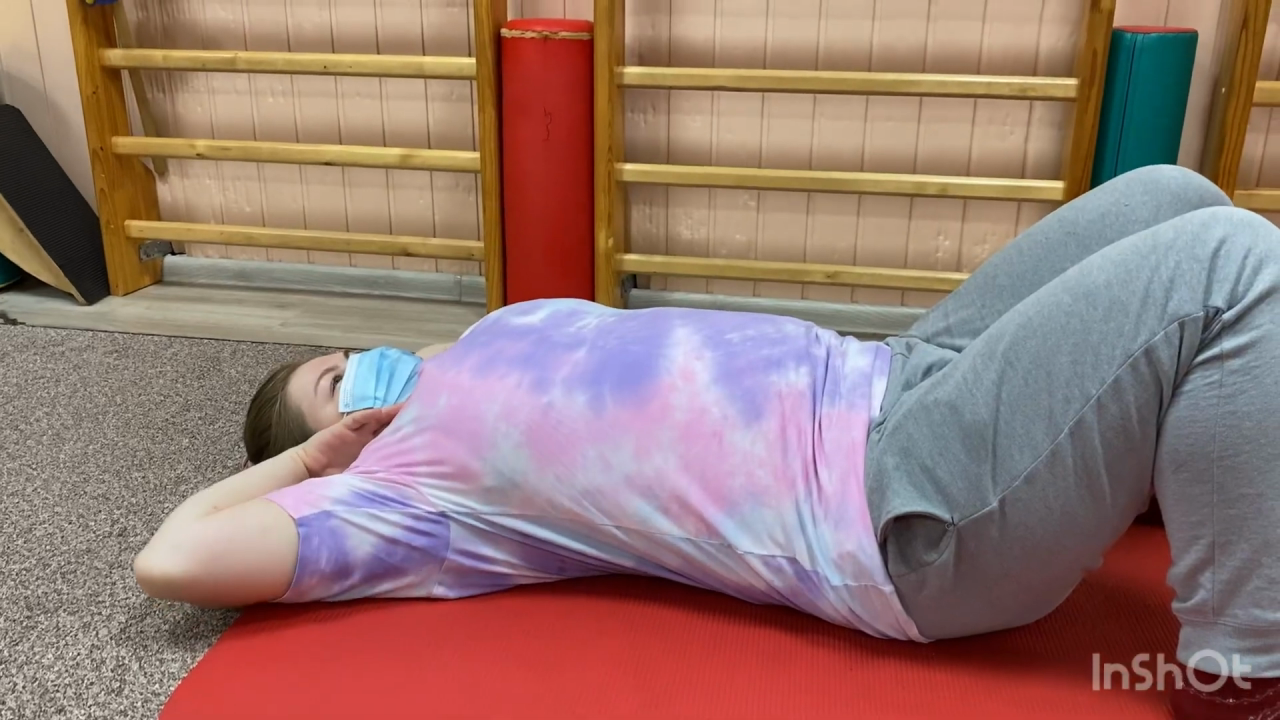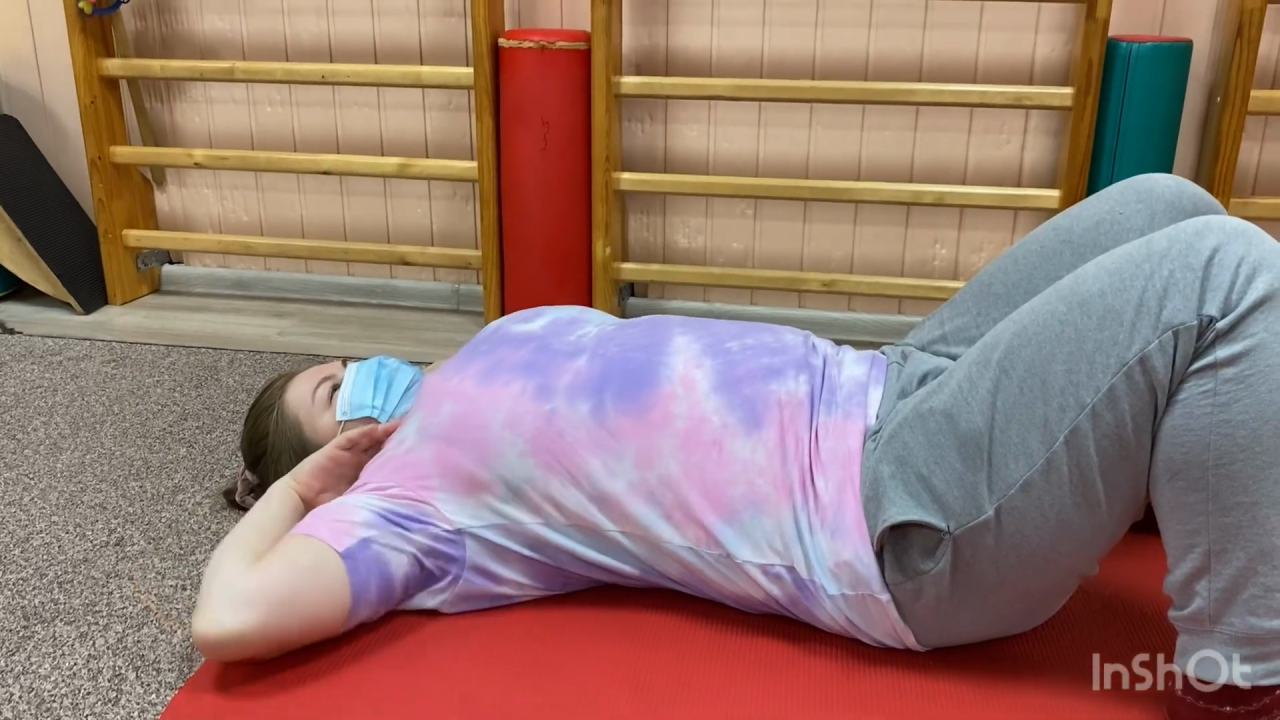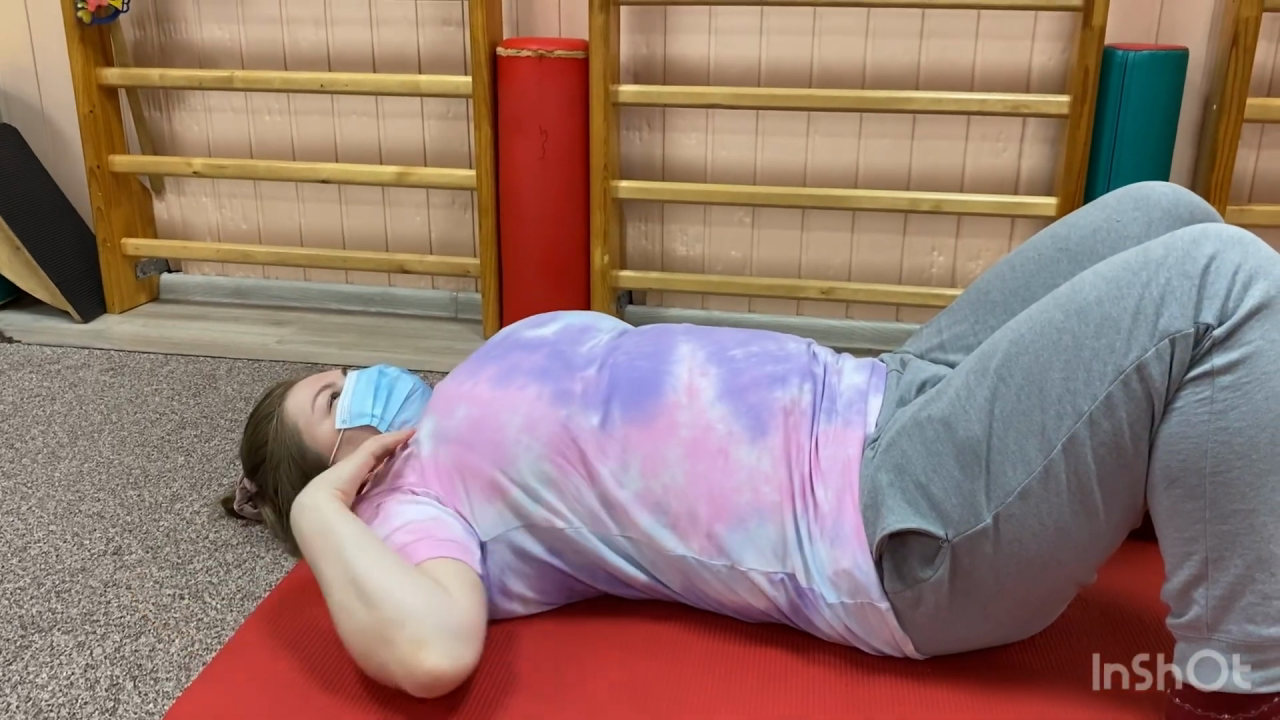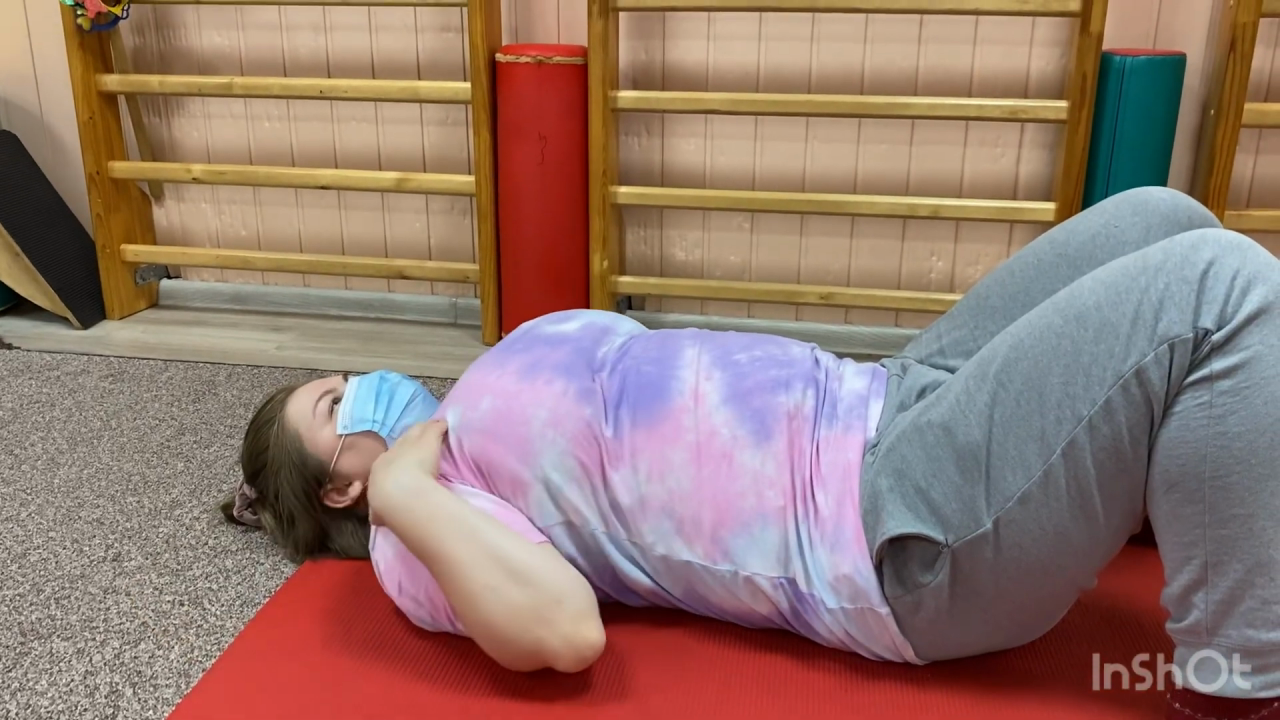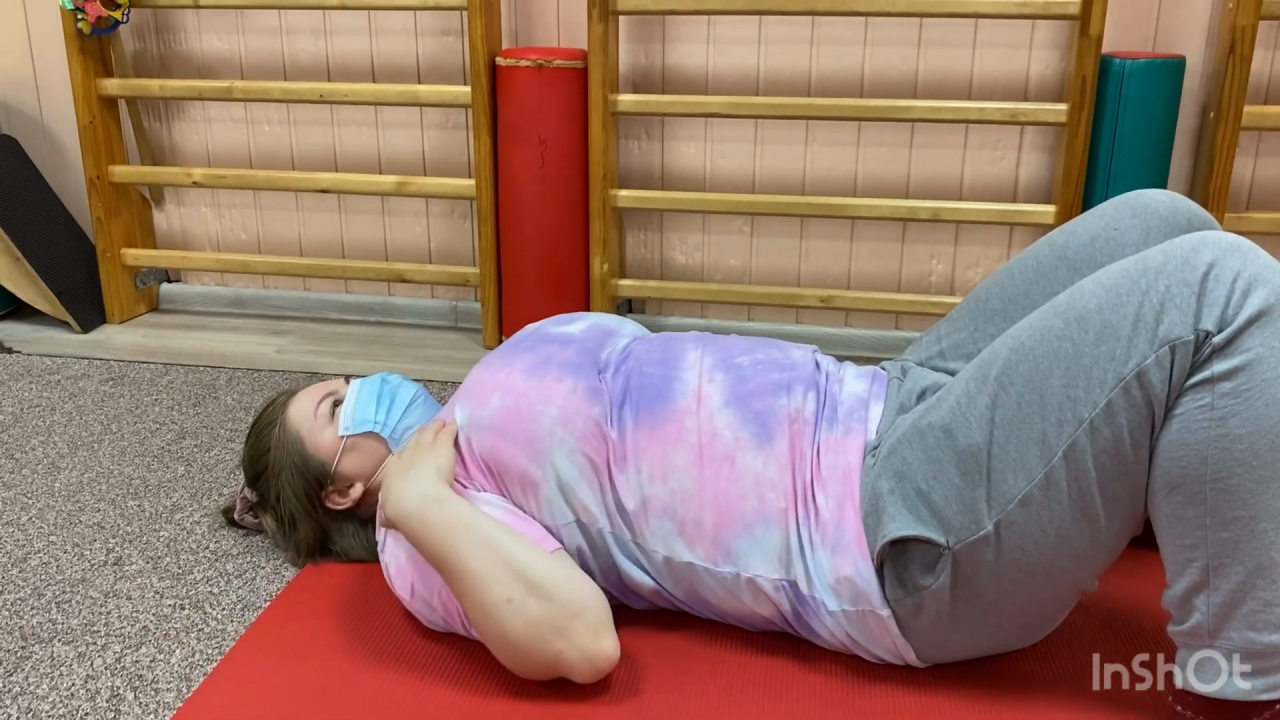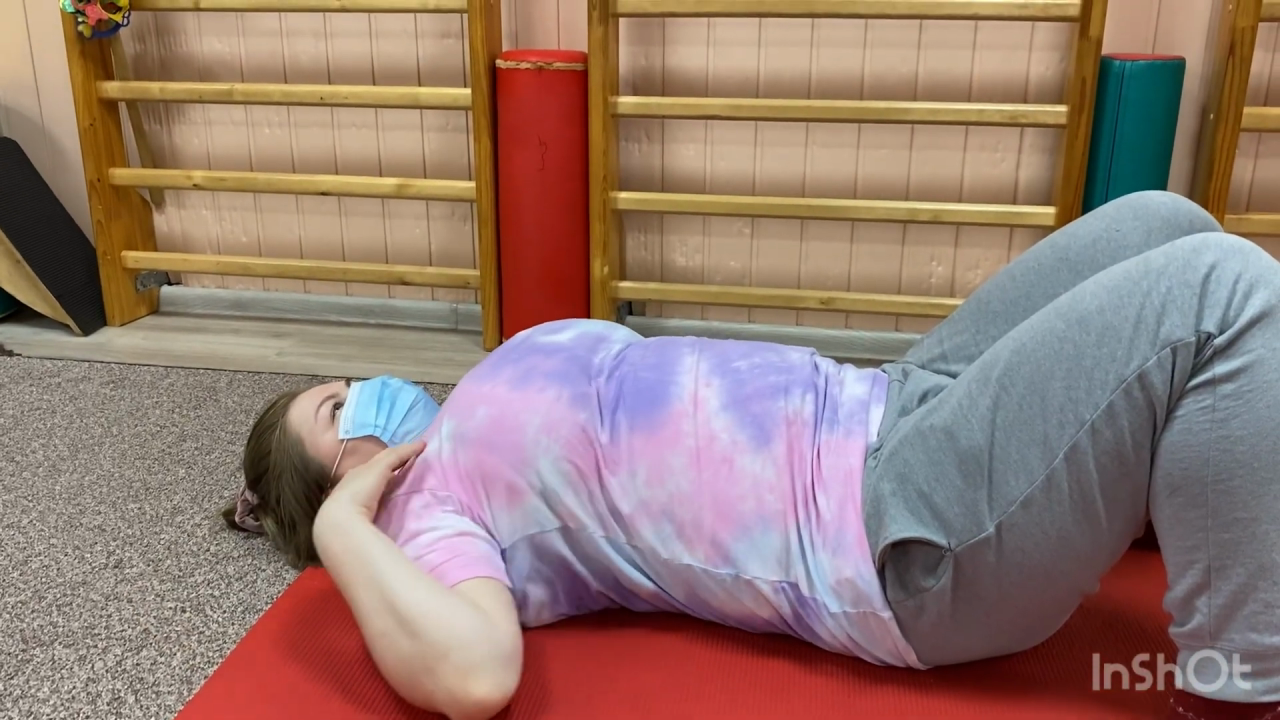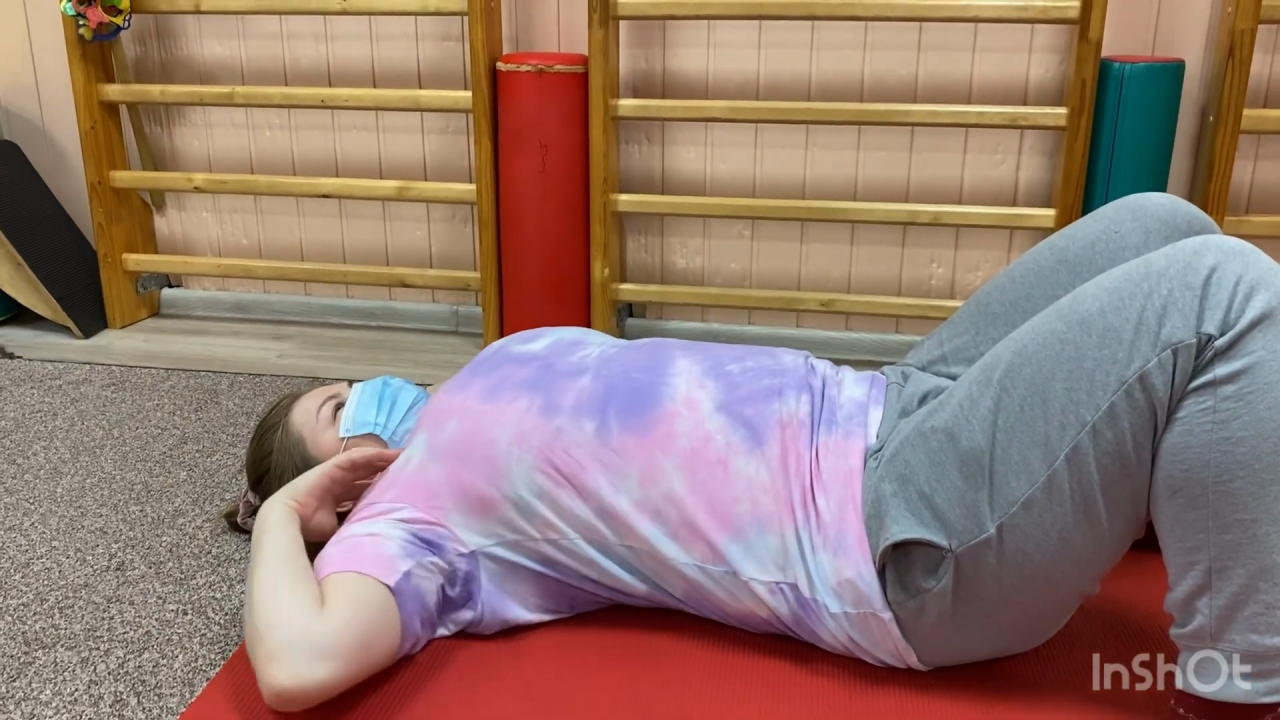
dt=0.4s
person 1, frame 1
left shoulder: (481, 364)
right shoulder: (408, 483)
right elbow: (170, 560)
right wrist: (299, 459)
left hip: (895, 385)
right hip: (914, 515)
left knee: (1171, 199)
person 1, frame 2
left shoulder: (464, 404)
right shoulder: (409, 495)
right elbow: (227, 619)
right wrist: (297, 484)
left hip: (887, 395)
right hip: (906, 522)
left knee: (1165, 208)
person 1, frame 3
left shoulder: (470, 418)
right shoulder: (418, 503)
right wrist: (315, 507)
left hip: (886, 402)
right hip: (908, 528)
left knee: (1162, 216)
person 1, frame 4
left shoulder: (477, 419)
right shoulder: (424, 521)
right elbow: (567, 630)
right wrist: (400, 492)
left hip: (886, 408)
right hip: (912, 535)
left knee: (1159, 221)
person 1, frame 5
left shoulder: (481, 418)
right shoulder: (427, 531)
right wrist: (413, 500)
left hip: (888, 408)
right hip: (911, 537)
left knee: (1159, 224)
person 1, frame 6
left shoulder: (473, 424)
right shoulder: (426, 515)
right wrist: (340, 525)
left hip: (891, 410)
right hip: (917, 539)
left knee: (1161, 226)
person 1, frame 7
left shoulder: (466, 423)
right shoulder: (406, 515)
right wrist: (278, 515)
left hip: (887, 414)
right hip: (911, 541)
left knee: (1160, 228)
